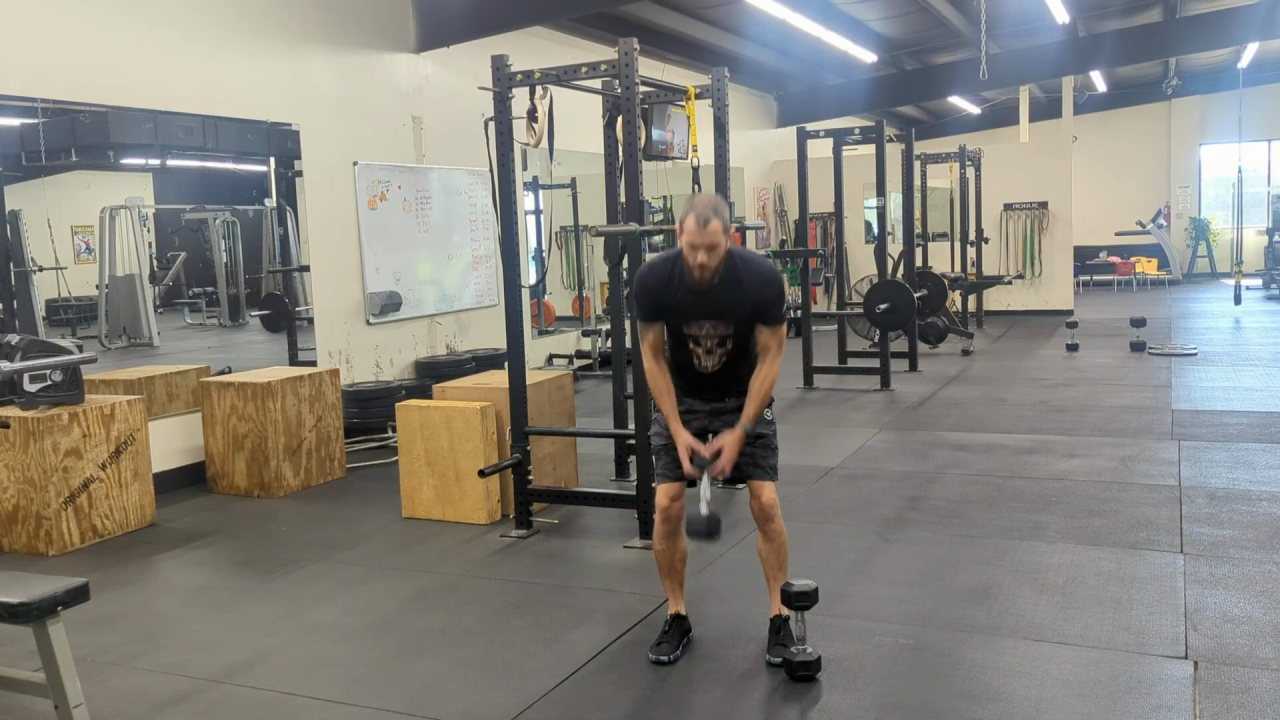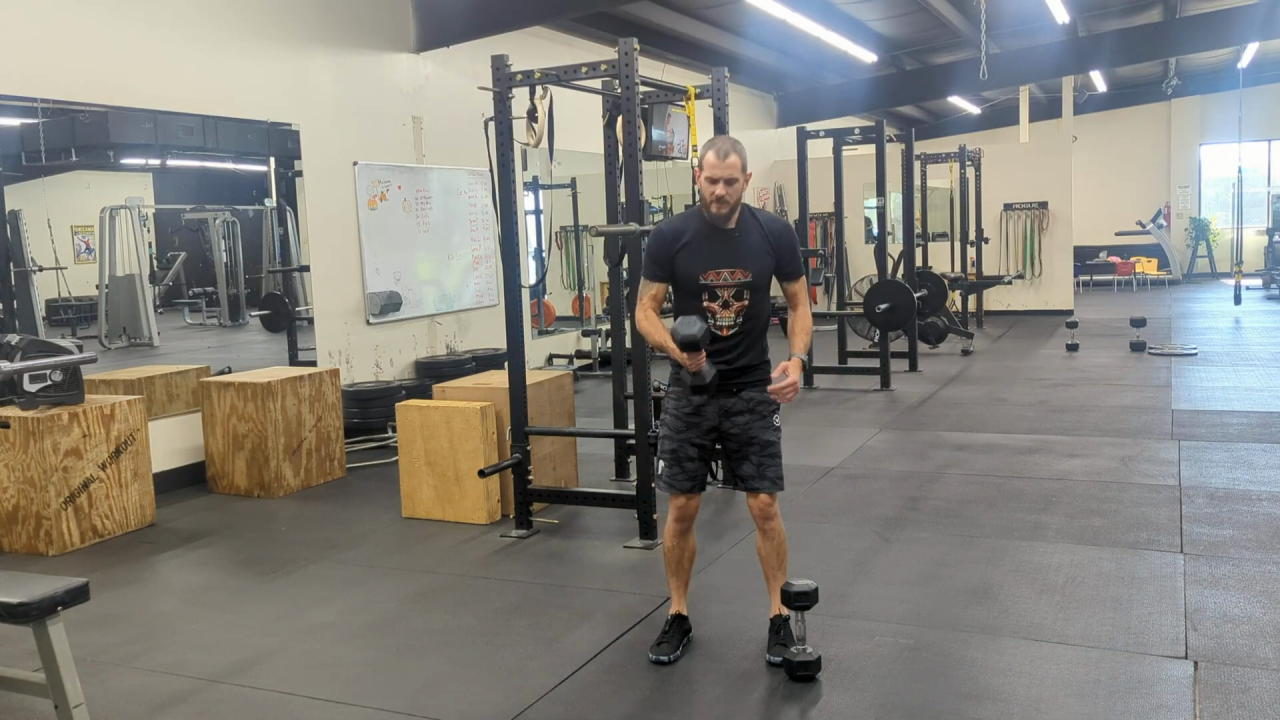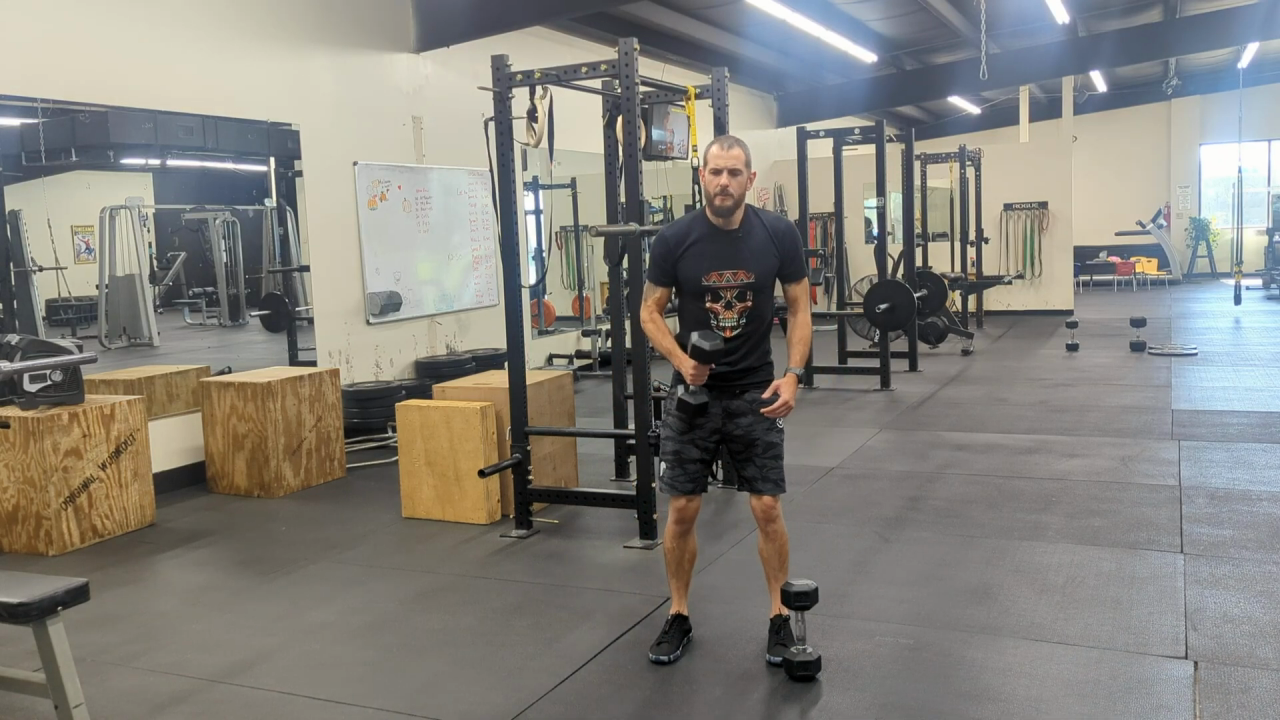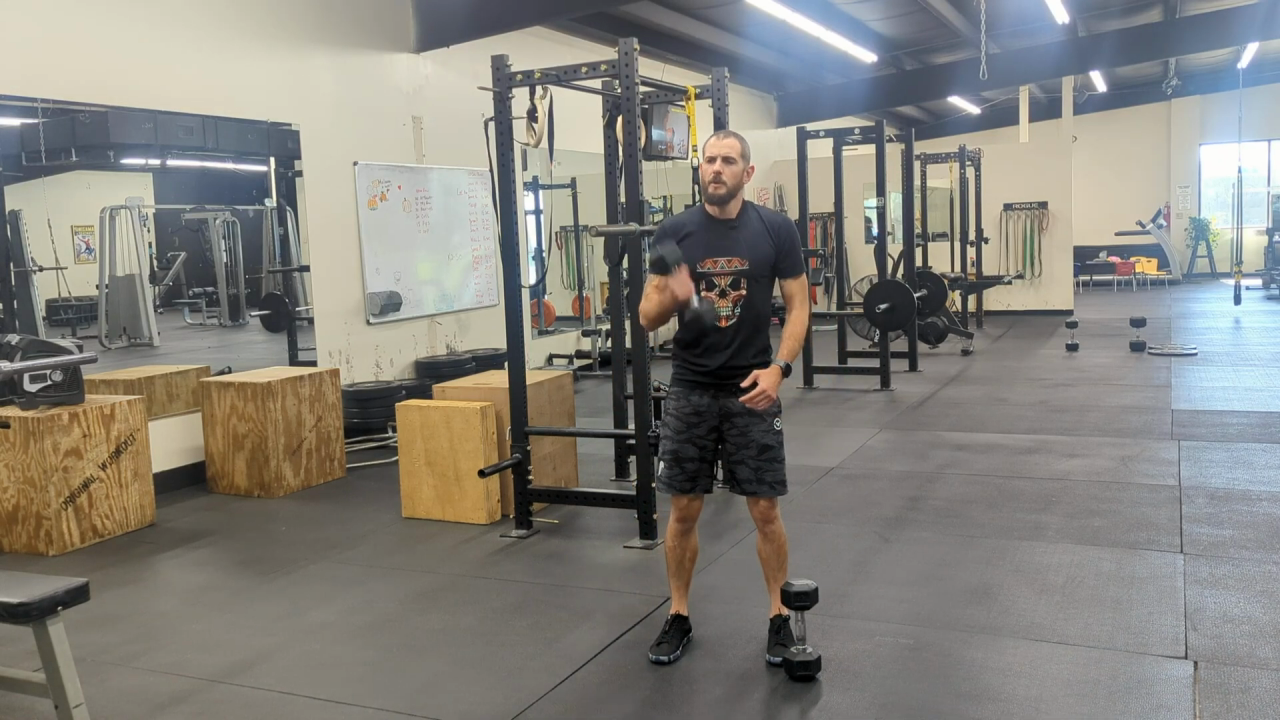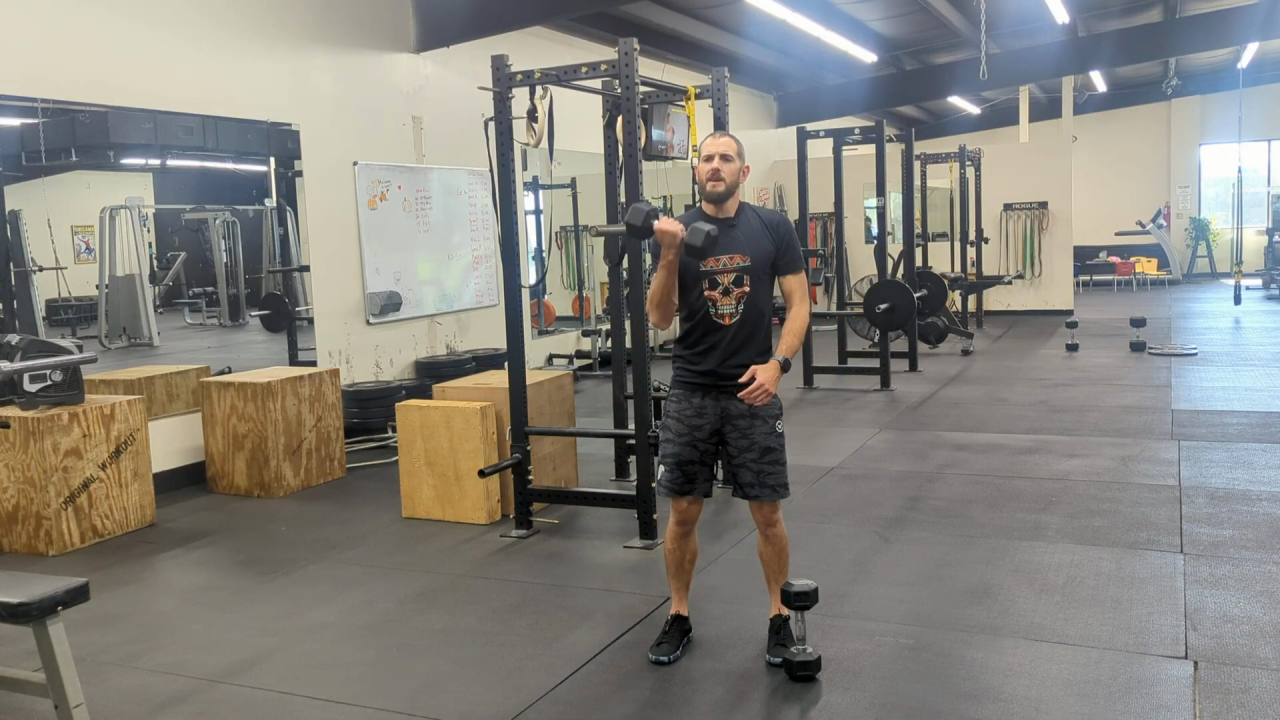
dt=0.4s
person 1, frame 1
left shoulder: (761, 276)
right shoulder: (653, 277)
left elbow: (769, 357)
right elbow: (653, 357)
left wrist: (739, 433)
right wrist: (677, 432)
left hip: (742, 398)
right hip: (683, 399)
left knee: (766, 505)
right knee: (667, 506)
left ankle: (779, 617)
right ankle: (677, 617)
person 1, frame 2
left shoulder: (774, 233)
right shoulder: (670, 236)
left elbow: (799, 302)
right elbow: (645, 309)
left wrist: (797, 360)
right wrist: (675, 349)
left hip: (753, 392)
right hip: (689, 393)
left knee: (765, 507)
right knee: (682, 509)
left ankle: (780, 615)
right ankle: (678, 616)
person 1, frame 3
left shoulder: (778, 234)
right shoulder: (674, 239)
left elbow: (799, 308)
right elbow: (650, 312)
left wrist: (793, 374)
right wrist: (681, 362)
left hip: (754, 392)
right hip: (694, 394)
left knee: (767, 508)
right knee: (682, 510)
left ankle: (780, 616)
right ankle: (679, 616)
person 1, frame 4
left shoulder: (775, 229)
right shoulder: (674, 231)
left elbow: (798, 306)
right elbow: (647, 313)
left wrist: (777, 367)
right wrist: (671, 298)
left hip: (751, 390)
right hip: (690, 391)
left knee: (765, 510)
right knee: (683, 510)
left ankle: (779, 616)
right ankle: (678, 616)
person 1, frame 5
left shoulder: (773, 227)
right shoulder: (675, 230)
left elbow: (799, 303)
right elbow: (660, 318)
left wrist: (777, 363)
right wrist: (668, 255)
left hip: (753, 391)
right hip: (690, 394)
left knee: (767, 513)
right knee: (683, 513)
left ankle: (779, 617)
right ankle: (678, 617)
